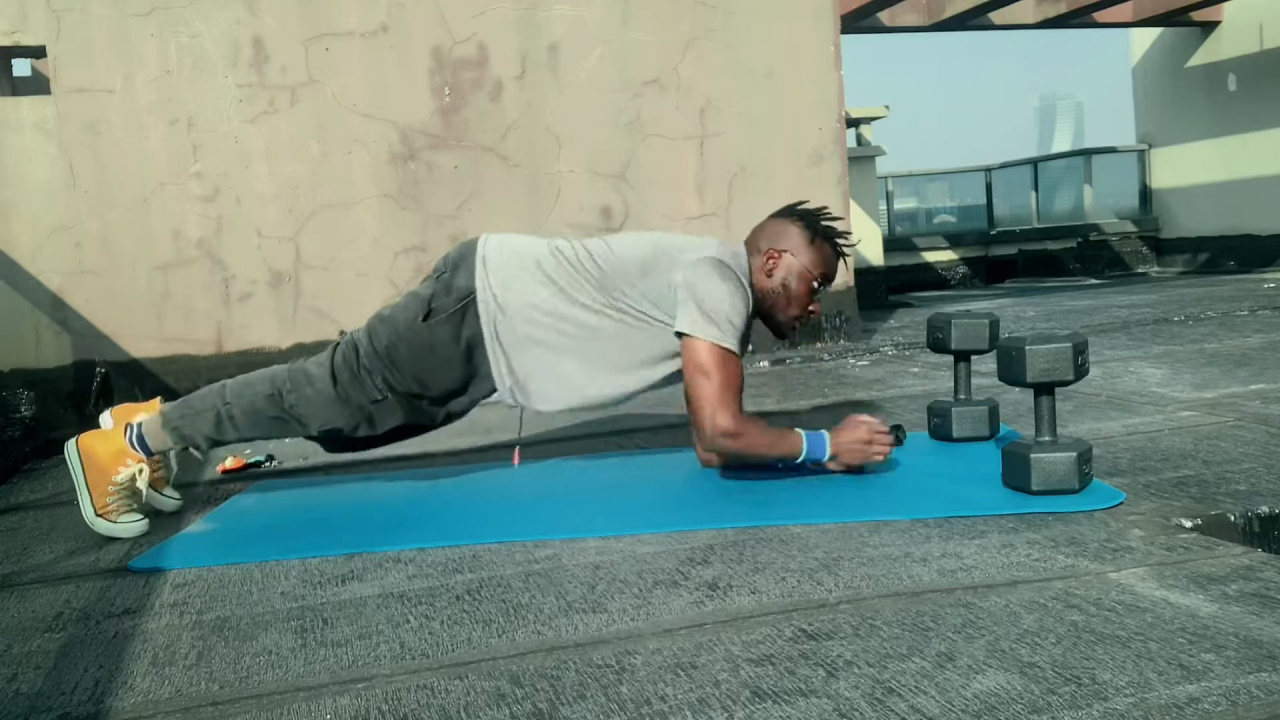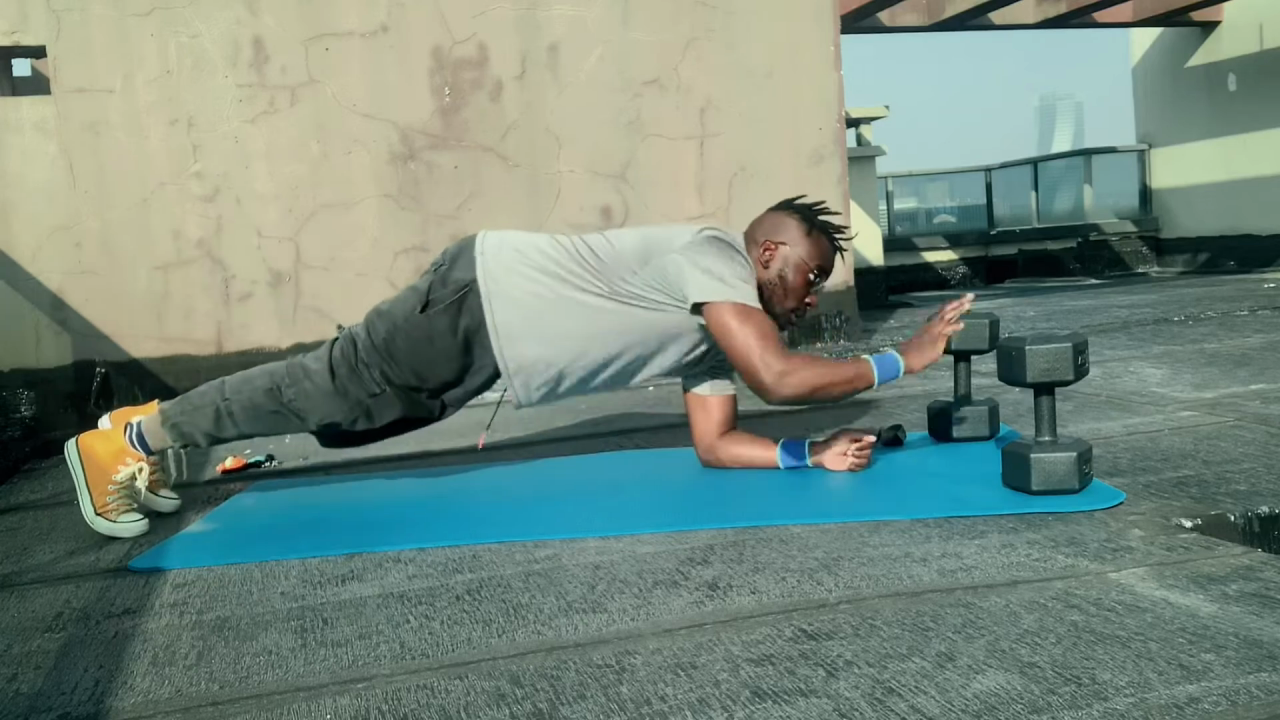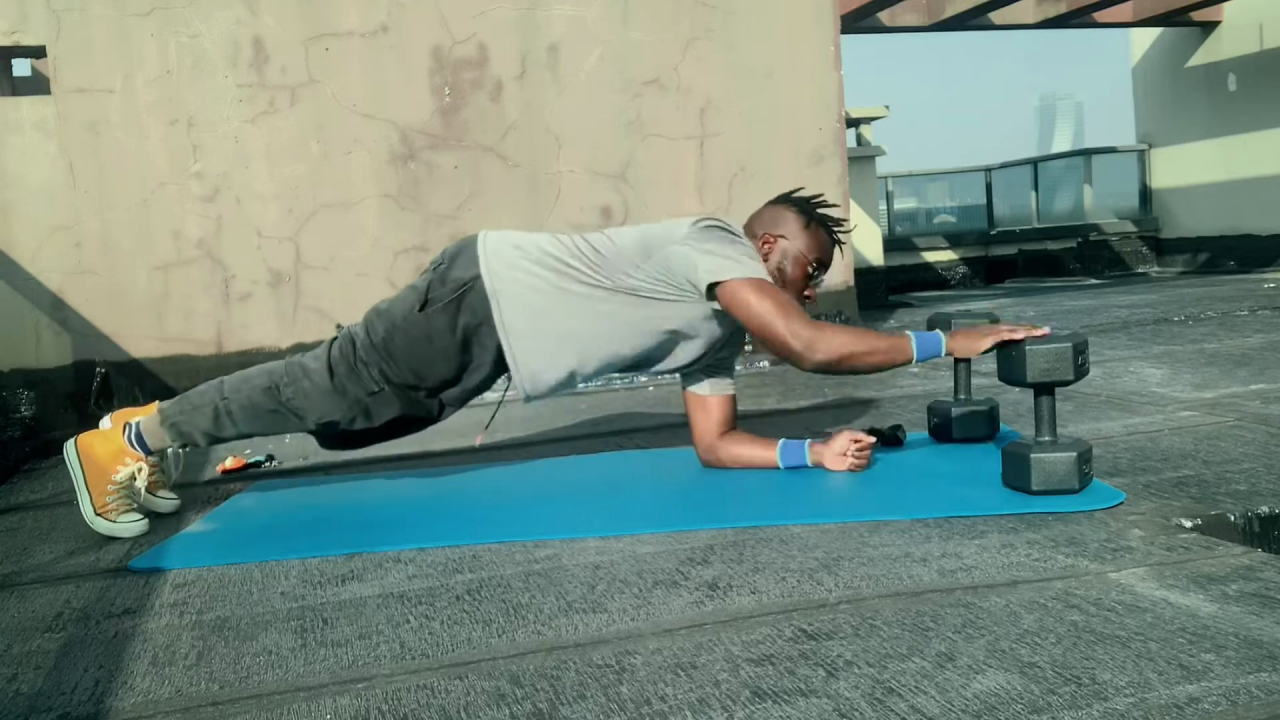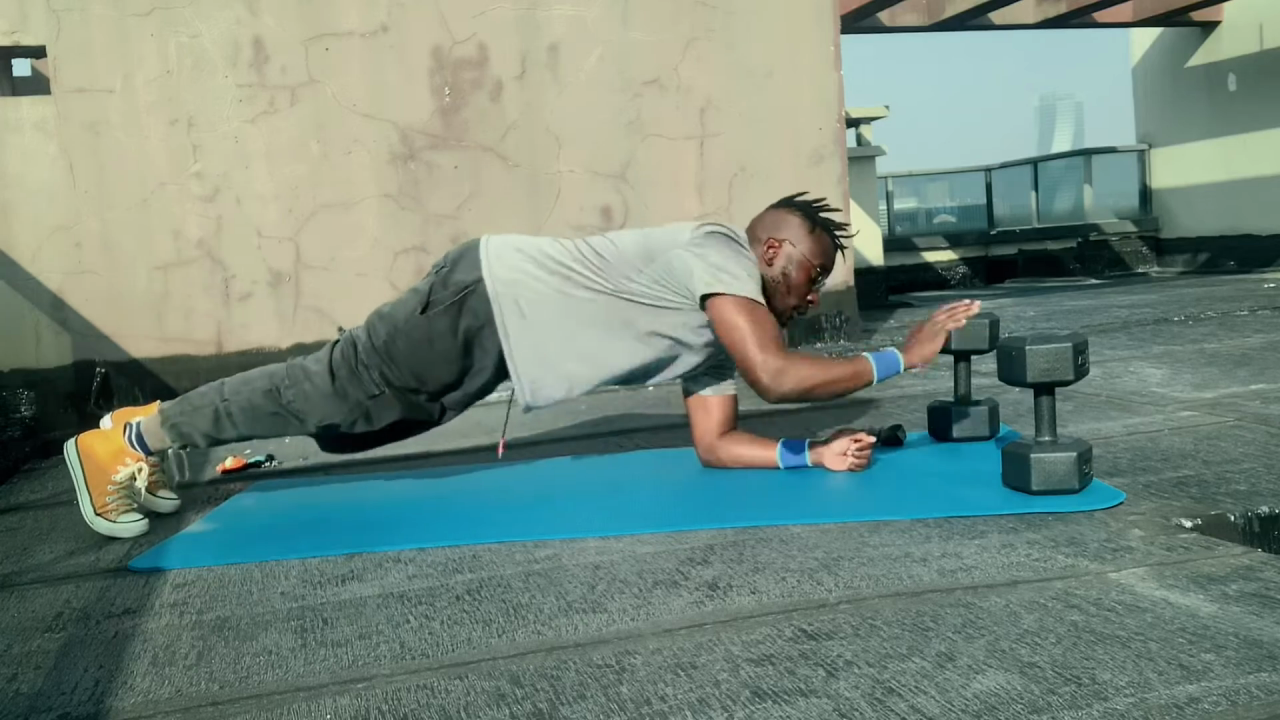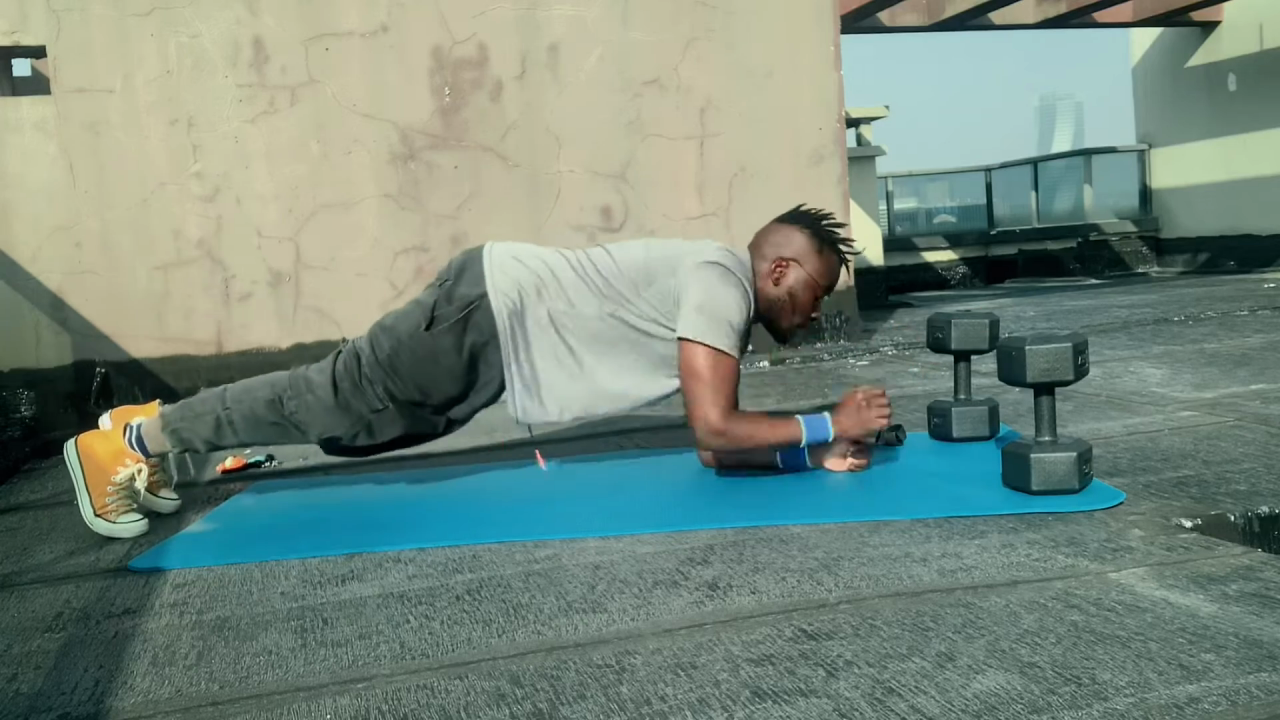
dt=0.1s
person 1, frame 1
left shoulder: (693, 322)
right shoulder: (708, 278)
left elbow: (708, 435)
right elbow: (719, 430)
left wrist: (798, 455)
right wrist: (829, 445)
left hip: (480, 351)
right hip: (476, 304)
left knee: (353, 421)
right knee: (325, 395)
left ankle: (152, 430)
right ankle: (127, 438)
person 1, frame 2
left shoulder: (706, 320)
right shoulder: (712, 257)
left elbow: (714, 444)
right elbow: (782, 380)
left wrist: (811, 452)
right wrist: (897, 360)
left hip: (501, 328)
right hip: (478, 293)
left knee: (342, 406)
right knee: (328, 387)
left ankle: (158, 428)
right ankle: (127, 438)
person 1, frame 3
left shoulder: (715, 319)
right shoulder: (713, 249)
left elbow: (716, 442)
right elbow: (810, 347)
left wrist: (816, 453)
right wrist: (941, 343)
left hip: (503, 331)
right hip: (479, 293)
left knee: (345, 406)
right knee: (328, 383)
left ankle: (167, 433)
right ankle: (129, 440)
person 1, frame 4
left shoulder: (711, 326)
right shoulder: (714, 255)
left elbow: (715, 442)
right elbow: (779, 376)
left wrist: (810, 453)
right wrist: (900, 355)
left hip: (493, 338)
right hip: (480, 301)
left knee: (342, 414)
right knee: (324, 390)
left ankle: (162, 433)
right ankle: (129, 439)
person 1, frame 5
left shoulder: (720, 304)
right shoulder: (717, 282)
left elbow: (714, 429)
right elbow: (715, 431)
left wrist: (811, 444)
right wrist: (827, 428)
left hip: (499, 328)
right hip: (487, 311)
left knee: (349, 417)
right knee: (334, 402)
left ankle: (156, 425)
right ankle: (131, 438)
